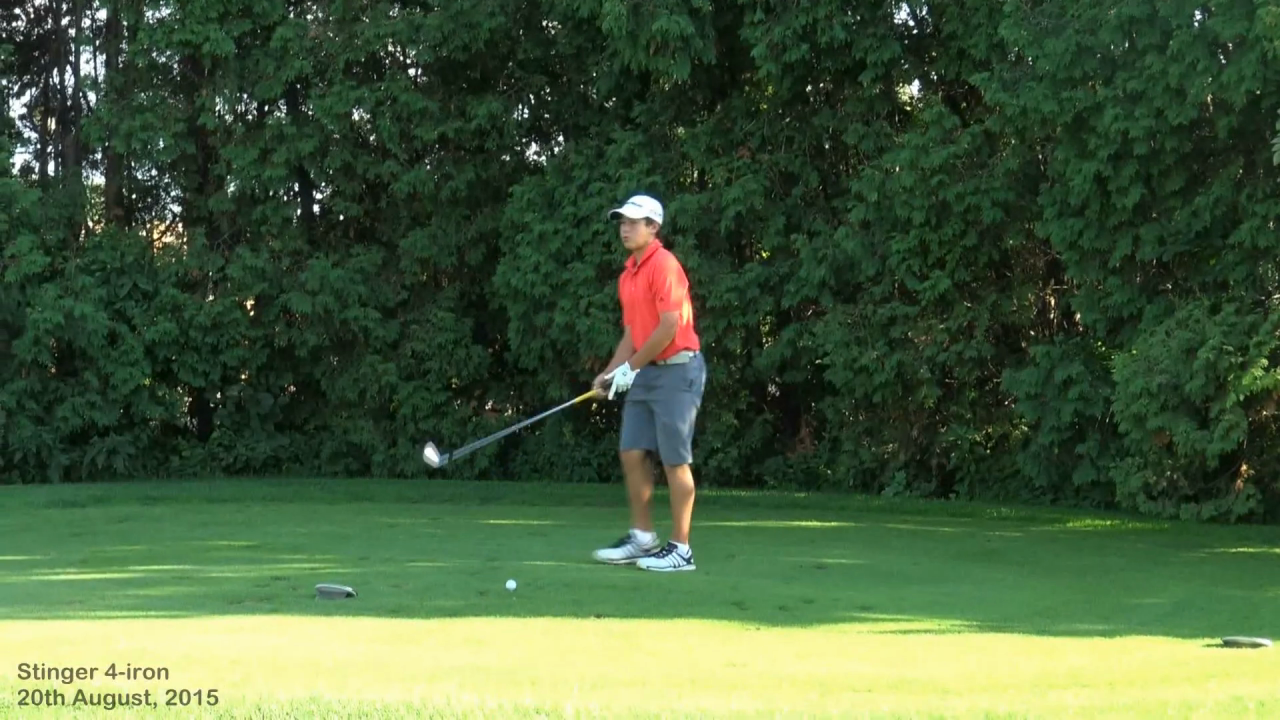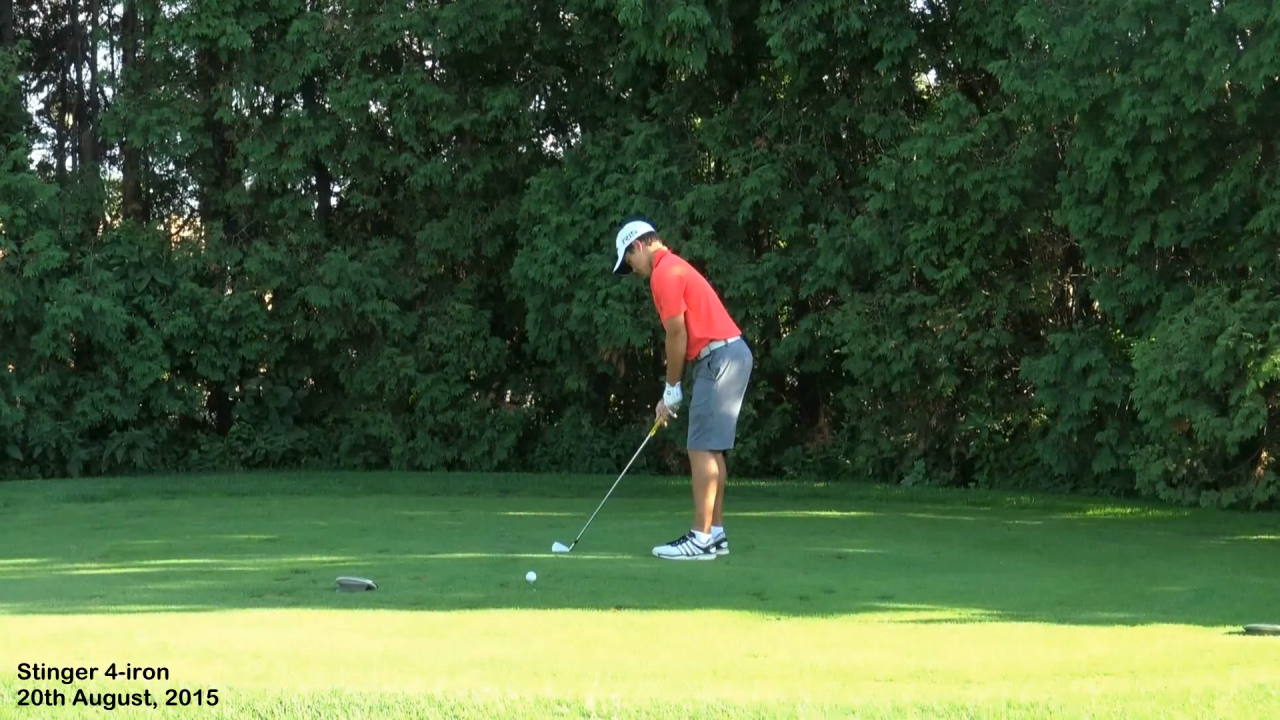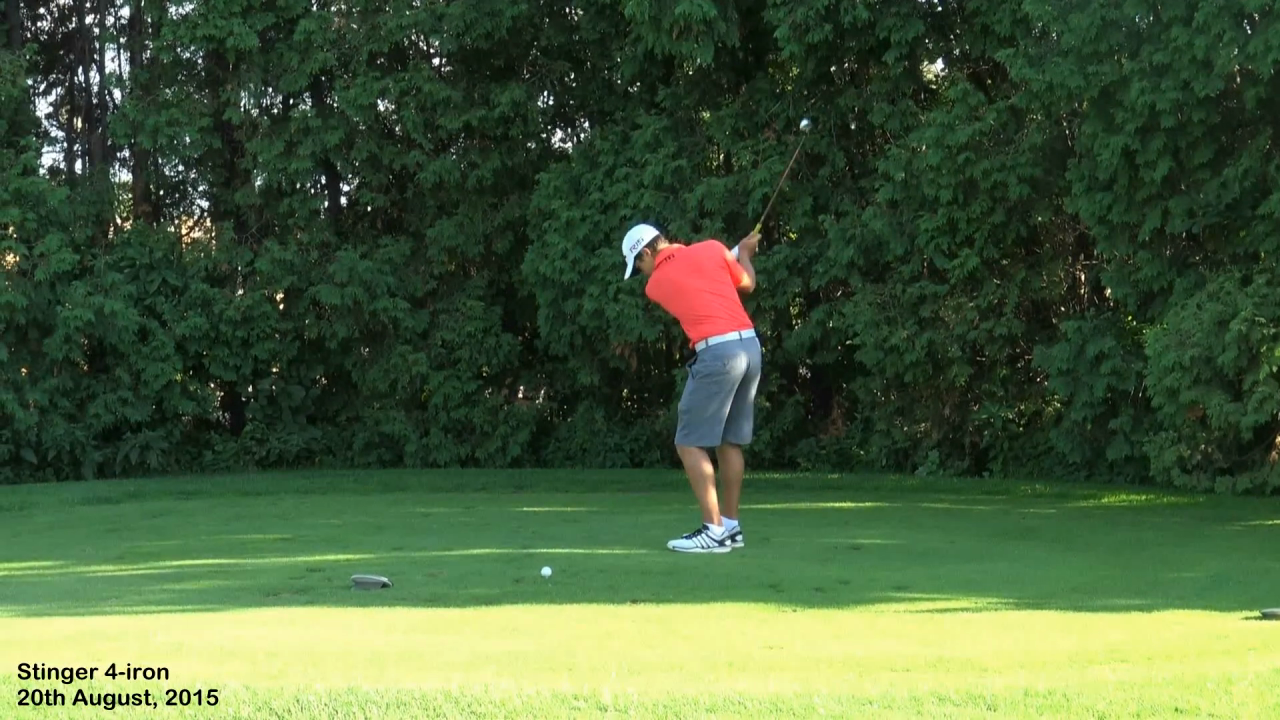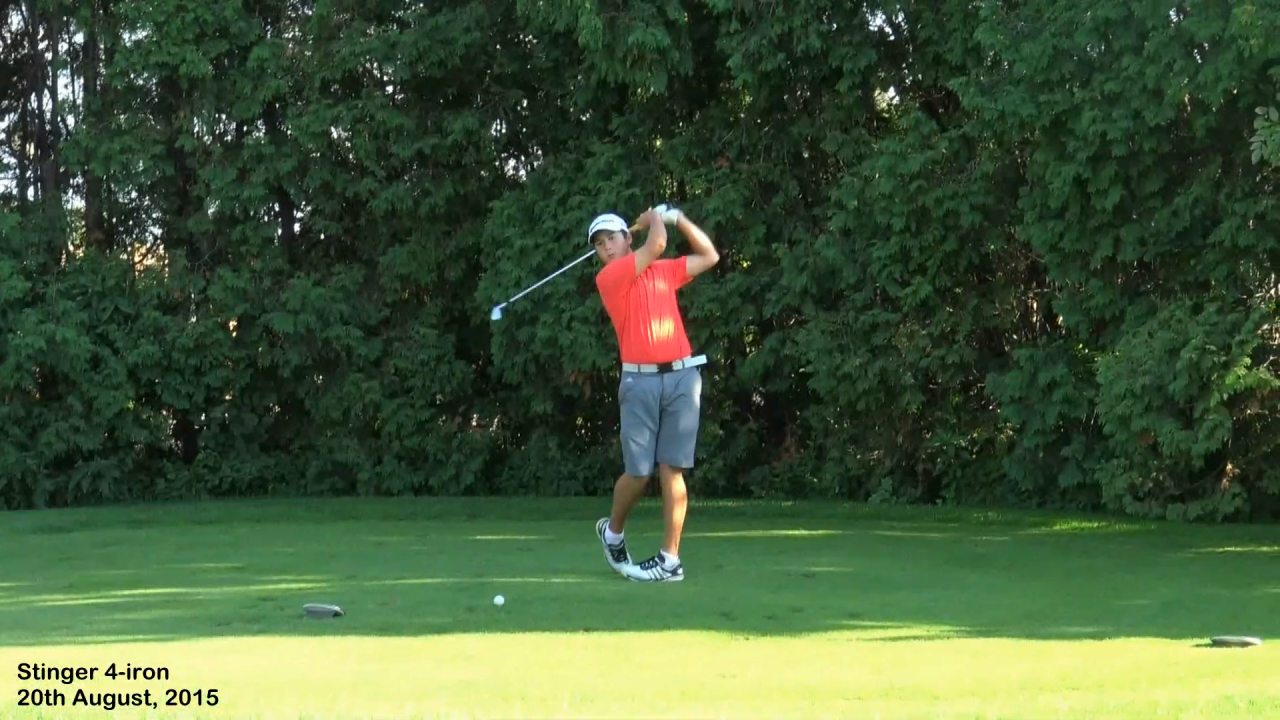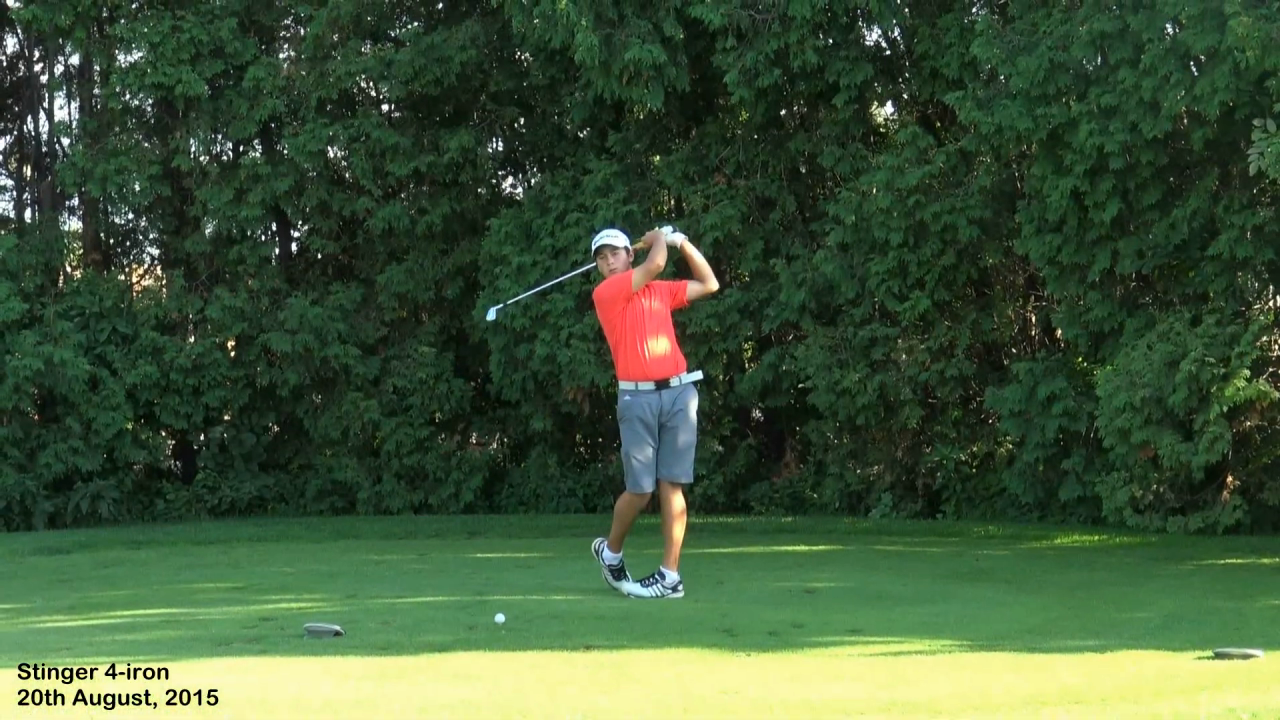
dt=1s
person 1, frame 1
left shoulder: (664, 265)
right shoulder: (627, 275)
left elbow: (670, 326)
left wrist: (629, 368)
right wrist: (611, 372)
left hip: (677, 370)
right hip: (646, 374)
left knee: (674, 461)
right knee: (631, 453)
left ankle: (679, 549)
right ankle: (642, 537)
person 1, frame 2
left shoulder: (663, 272)
right shoulder: (674, 268)
left elbow: (677, 335)
right elbow: (685, 336)
left wrist: (671, 388)
right wrist: (669, 392)
left hip: (721, 359)
right hip: (728, 356)
left knee: (701, 449)
right knee: (711, 448)
left ankle: (700, 539)
right ankle: (714, 533)
person 1, frame 3
left shoulder: (655, 286)
right shoulder: (711, 248)
right elbow: (747, 285)
left wrist: (739, 251)
right wrist: (743, 253)
left hip: (716, 355)
right hip: (749, 346)
left knee: (689, 444)
right knee: (729, 442)
left ankle: (715, 530)
right ankle: (730, 525)
person 1, frame 4
left shoulder: (665, 270)
right shoulder: (608, 278)
left elbow: (710, 257)
right elbow: (656, 245)
left wrist: (677, 217)
right wrist: (655, 220)
left hip: (681, 377)
right hip: (640, 381)
left knee: (671, 469)
right knee: (638, 472)
left ankle: (670, 559)
right ankle: (613, 531)
person 1, frame 5
left shoulder: (661, 290)
right shoulder: (605, 293)
left elbow: (709, 285)
right elbow: (654, 265)
left wrist: (681, 241)
right wrist: (658, 238)
left hip: (678, 393)
right hip: (637, 398)
left knee: (670, 485)
right knee: (640, 489)
left ankle: (669, 574)
right ankle: (610, 551)
